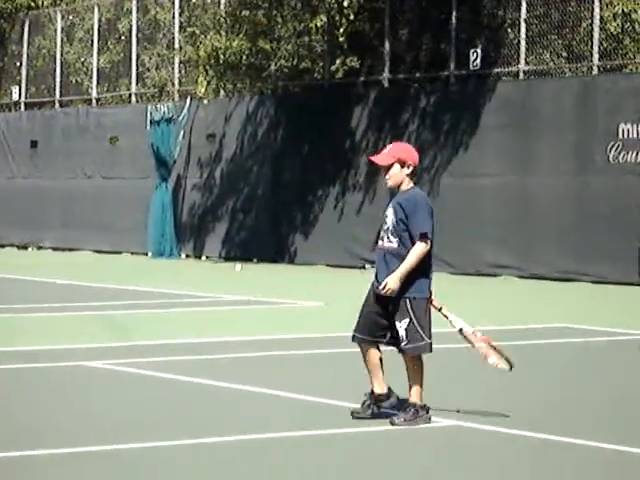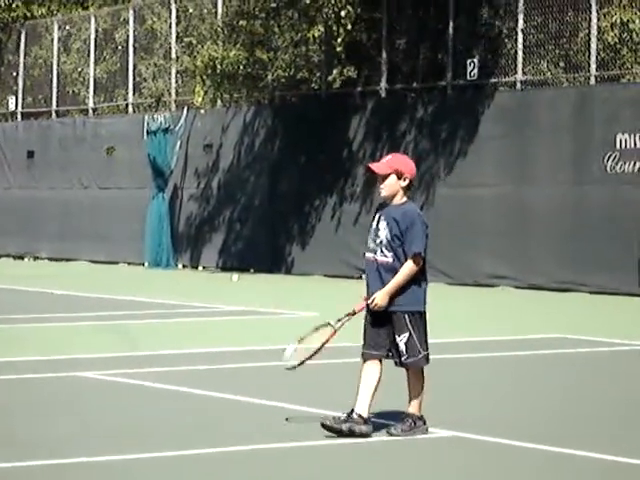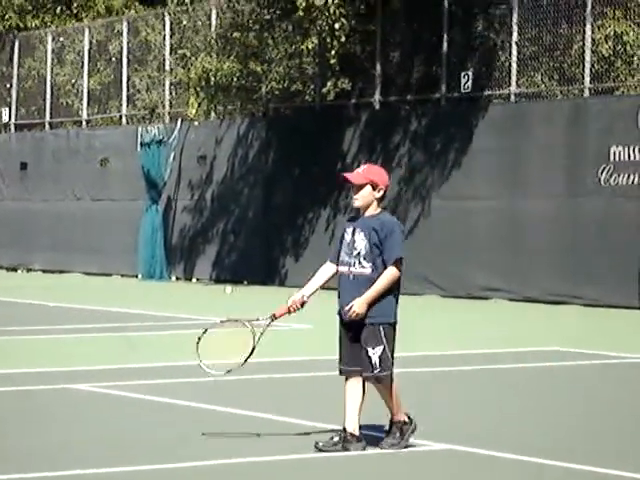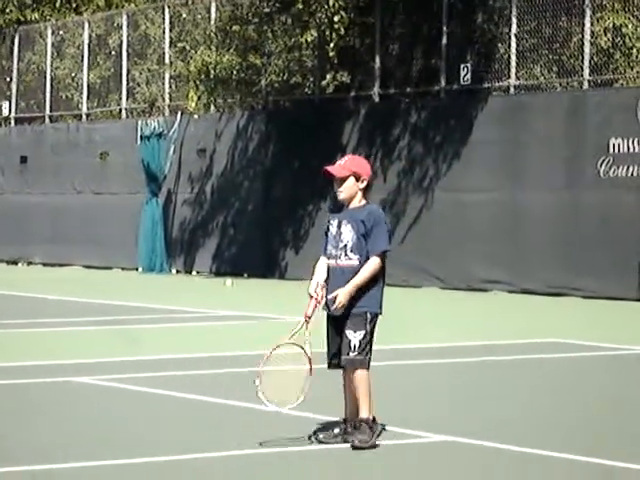
dt=0.3s
person 1, frame 1
left shoulder: (417, 200)
right shoulder: (396, 199)
left elbow: (423, 243)
left wrist: (398, 276)
left hip: (408, 287)
right hip: (383, 284)
left knee: (411, 347)
right knee: (365, 337)
left ankle: (417, 406)
right ankle: (381, 395)
person 1, frame 2
left shoulder: (411, 216)
right shoulder: (382, 210)
left elbow: (415, 261)
left wrist: (387, 292)
right wrist: (374, 291)
left hip: (405, 301)
right hip: (378, 298)
left knee: (411, 360)
right knee: (372, 356)
left ankle: (415, 418)
right ankle: (359, 417)
person 1, frame 3
left shoulder: (389, 226)
right shoulder: (350, 224)
left elbow: (394, 269)
right elbow: (333, 263)
left wrist: (366, 299)
right wrist: (305, 291)
left hip: (377, 314)
right hip: (349, 312)
left knee: (379, 372)
right knee: (353, 372)
left ankle: (401, 421)
right ankle: (351, 433)
person 1, frame 4
left shoulder: (373, 215)
right shoulder: (335, 215)
left elbow: (376, 260)
right elbow: (326, 257)
left wrist: (349, 289)
right wrist: (318, 281)
left hip: (362, 303)
right hip: (337, 304)
left knee: (355, 360)
right knee: (346, 363)
left ankle: (367, 420)
right ankle: (351, 424)
